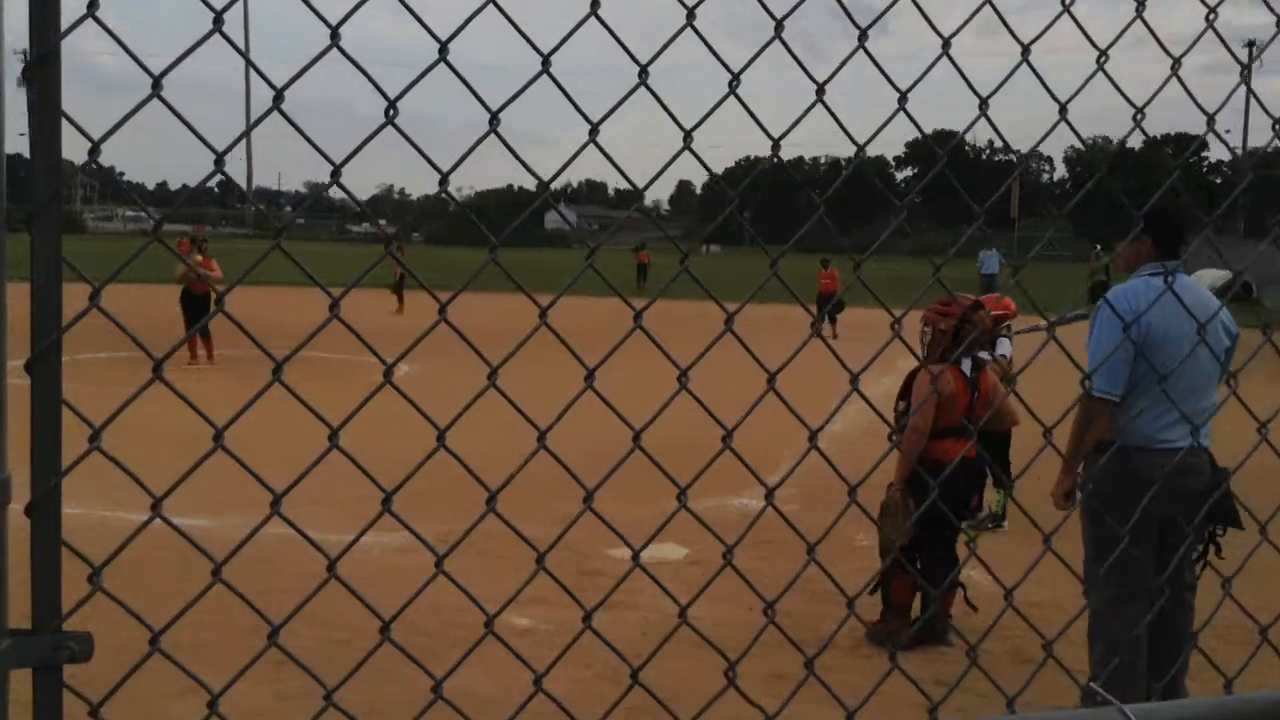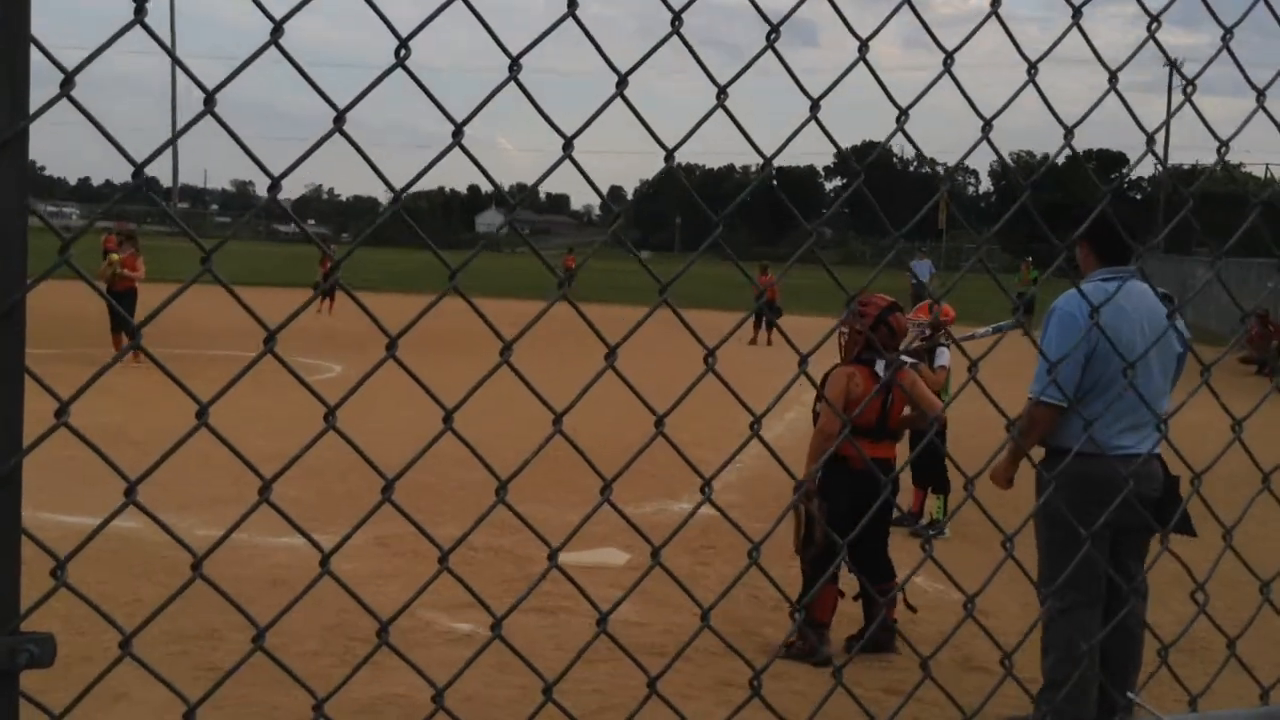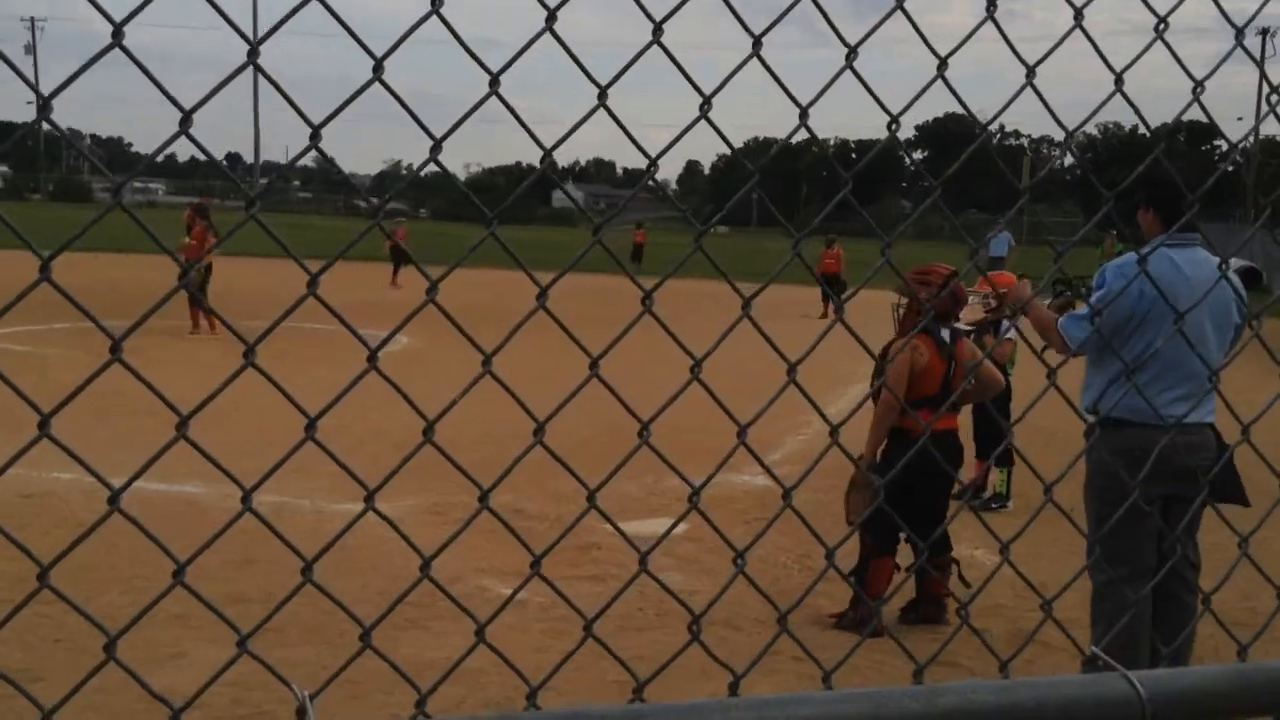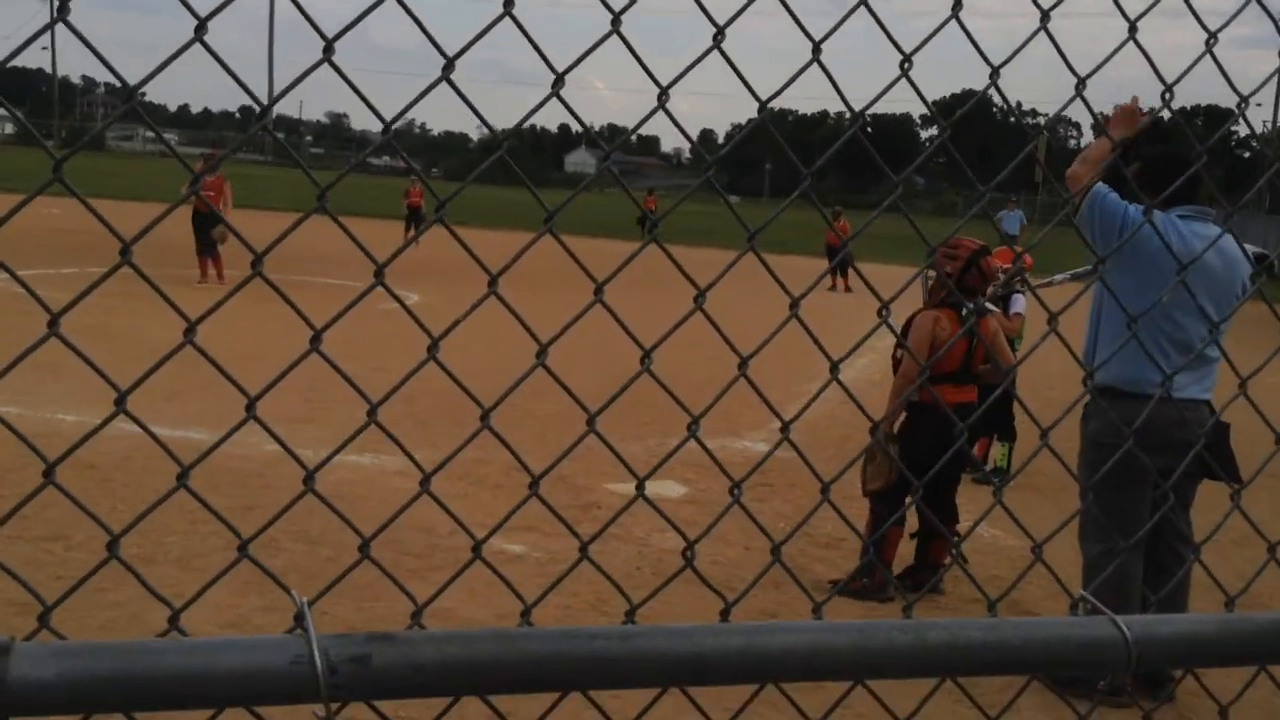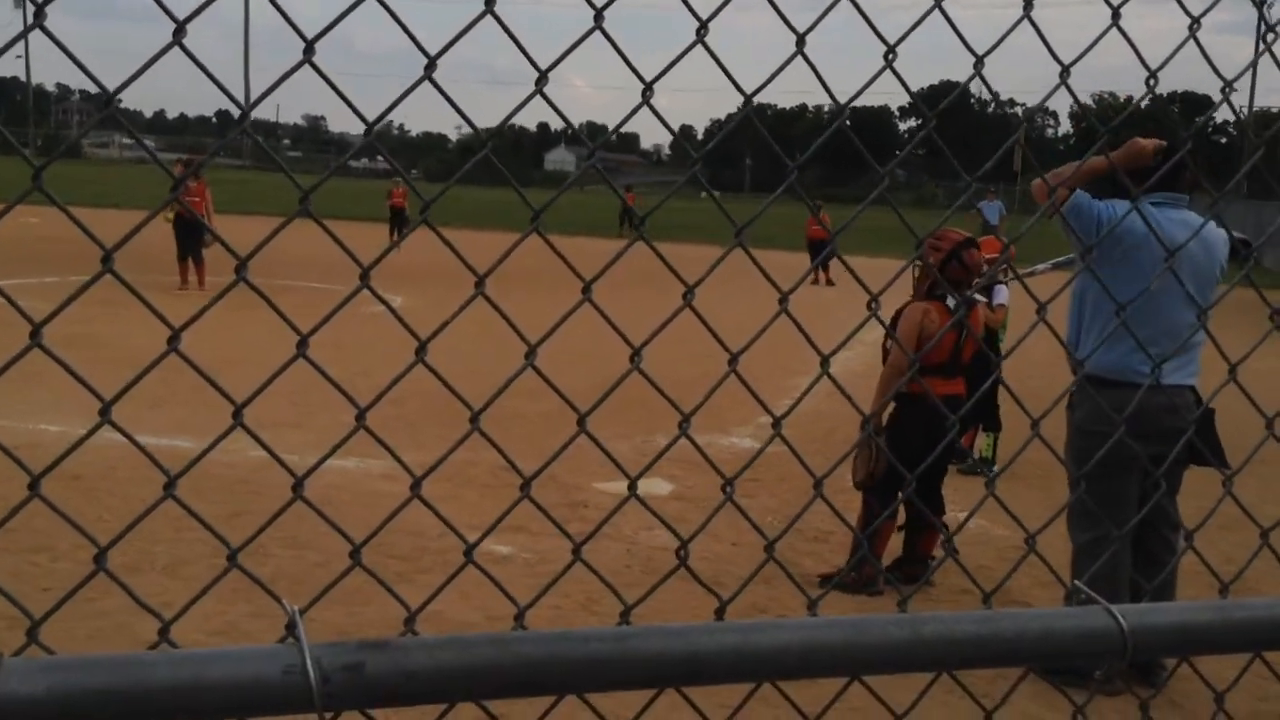
dt=0.7s
person 1, frame 1
left shoulder: (1123, 301)
right shoulder: (1214, 306)
left elbow: (1100, 401)
right elbow: (1211, 389)
left wrist: (1070, 466)
left hip: (1127, 466)
right hip: (1192, 465)
left knee: (1118, 595)
right knee: (1176, 591)
left ankle: (1113, 703)
right ankle: (1165, 701)
person 1, frame 2
left shoulder: (1077, 305)
right shoulder: (1165, 312)
left elbow: (1048, 403)
right elbow: (1160, 393)
left wrist: (1011, 459)
left hip: (1081, 472)
right hip: (1143, 472)
left knee: (1071, 600)
right knee: (1127, 595)
person 1, frame 3
left shoulder: (1130, 272)
right shoulder: (1227, 281)
left elbow: (1067, 338)
right elbow: (1216, 353)
left wrist: (1027, 301)
left hip: (1128, 442)
right hip: (1196, 444)
left knee: (1120, 574)
right knee: (1178, 571)
person 1, frame 4
left shoulder: (1136, 232)
right shoulder: (1234, 255)
left elbow: (1079, 179)
left wrist: (1117, 134)
left hip: (1125, 411)
right hip: (1191, 416)
left knee: (1113, 541)
right knee: (1171, 542)
left ankle: (1106, 670)
right ankle: (1155, 668)
person 1, frame 5
left shoulder: (1115, 221)
right shoulder: (1215, 238)
left elbow: (1044, 188)
left wrist: (1113, 160)
left hip: (1111, 400)
right hip: (1178, 403)
left knee: (1101, 530)
right knee: (1158, 530)
left ankle: (1097, 659)
right ankle: (1147, 655)
person 2, frame 1
left shoulder: (934, 373)
right shoulder: (983, 373)
left elbow: (917, 431)
right elbow: (1009, 417)
left wrist: (898, 479)
left hip: (929, 471)
right hip: (965, 470)
left knee: (900, 545)
right knee: (942, 547)
left ankle: (896, 624)
right ankle: (935, 623)
person 2, frame 2
left shoulder: (845, 374)
right shoulder: (903, 375)
left elbow: (827, 431)
right elbow: (937, 414)
left wrist: (807, 480)
left hip: (844, 474)
right hip: (883, 474)
left knee: (820, 554)
right knee: (873, 553)
left ankle: (814, 639)
right ankle: (882, 631)
person 2, frame 3
left shoulder: (908, 346)
right shoulder: (960, 344)
left elbow: (889, 405)
right elbow: (994, 383)
left wrist: (869, 454)
left hip: (909, 447)
right hip: (946, 446)
left knee: (880, 526)
right knee: (931, 526)
left ankle: (866, 612)
right ankle: (932, 603)
person 2, frame 4
left shoulder: (931, 319)
right shoulder: (986, 322)
left elbow: (908, 375)
right elbow: (1006, 366)
left wrist: (885, 423)
left hip: (929, 417)
right hip: (964, 417)
left knee: (888, 492)
right knee: (941, 495)
left ankle: (874, 576)
right ankle: (928, 571)
person 2, frame 5
left shoulder: (919, 311)
right shoulder: (973, 312)
left elbow: (896, 366)
left wrist: (874, 415)
left hip: (918, 408)
right hip: (952, 407)
left knee: (882, 486)
right knee: (927, 487)
left ankle: (864, 570)
right ankle: (916, 562)
person 3, frame 1
left shoulder: (1002, 342)
right shoulder: (984, 342)
left elbow: (997, 371)
left wrist: (979, 354)
left knee: (998, 461)
left ankle: (998, 514)
person 3, frame 2
left shoulder: (940, 351)
right shoulder: (921, 349)
left elbow: (936, 383)
left wrist: (918, 362)
left knee: (935, 467)
right knee: (918, 465)
left ankle: (939, 522)
right ankle: (915, 512)
person 3, frame 3
left shoulder: (1007, 324)
right shoulder: (986, 323)
left elbow: (1002, 356)
left wrist: (984, 335)
right wrist: (967, 333)
left hip: (998, 389)
left knee: (999, 440)
right knee: (981, 438)
left ankle: (1002, 495)
right ankle: (978, 485)
person 3, frame 4
left shoulder: (1016, 298)
right shoulder: (996, 296)
left elbow: (1013, 330)
left wrist: (992, 309)
right wrist: (982, 305)
left knee: (1002, 415)
right knee: (983, 411)
left ankle: (1002, 468)
right ankle: (980, 458)
person 3, frame 5
left shoulder: (999, 289)
right shoulder: (981, 286)
left elbow: (997, 321)
left hip: (988, 354)
right hip: (973, 351)
left knee: (987, 406)
right knee: (968, 401)
left ankle: (988, 460)
right ankle: (967, 449)
